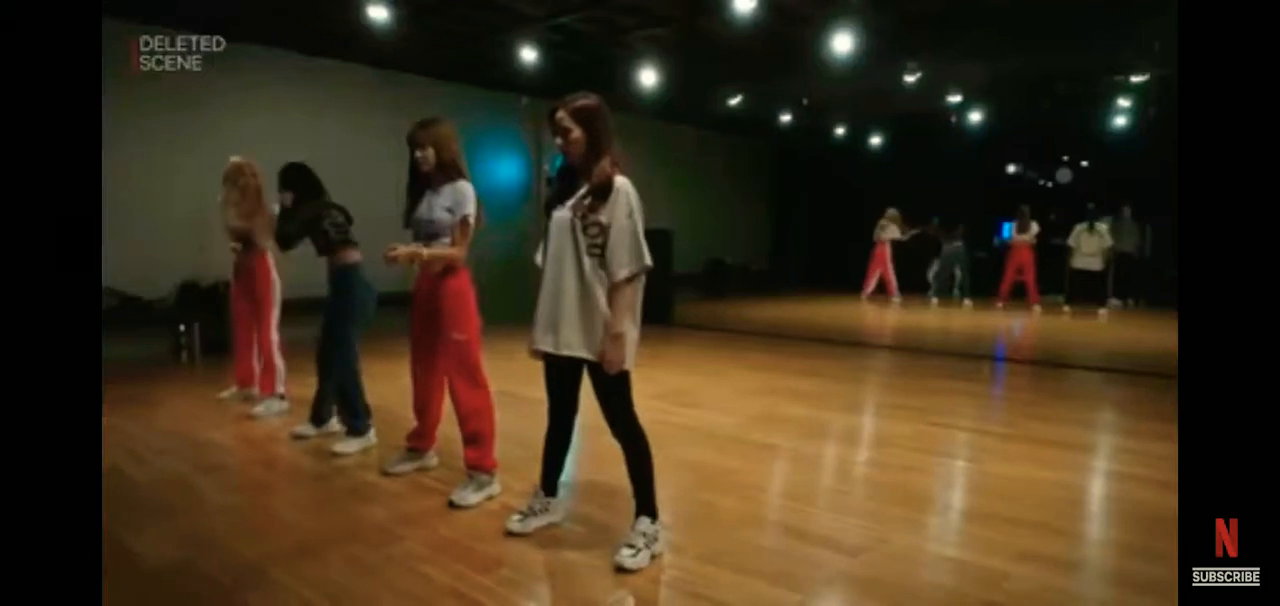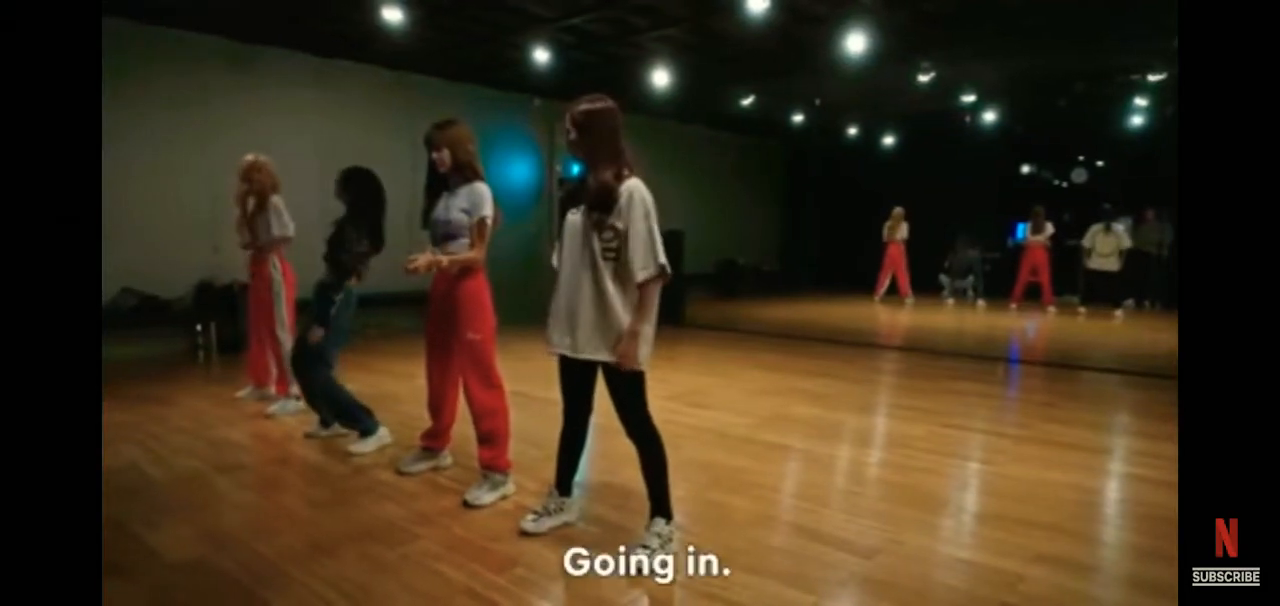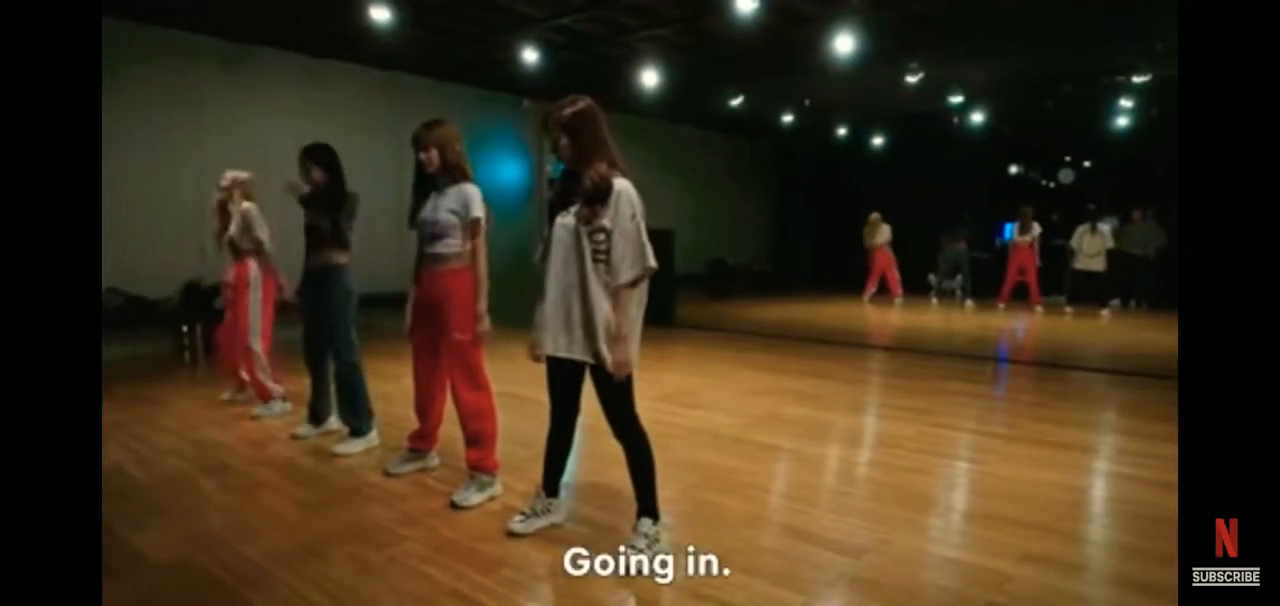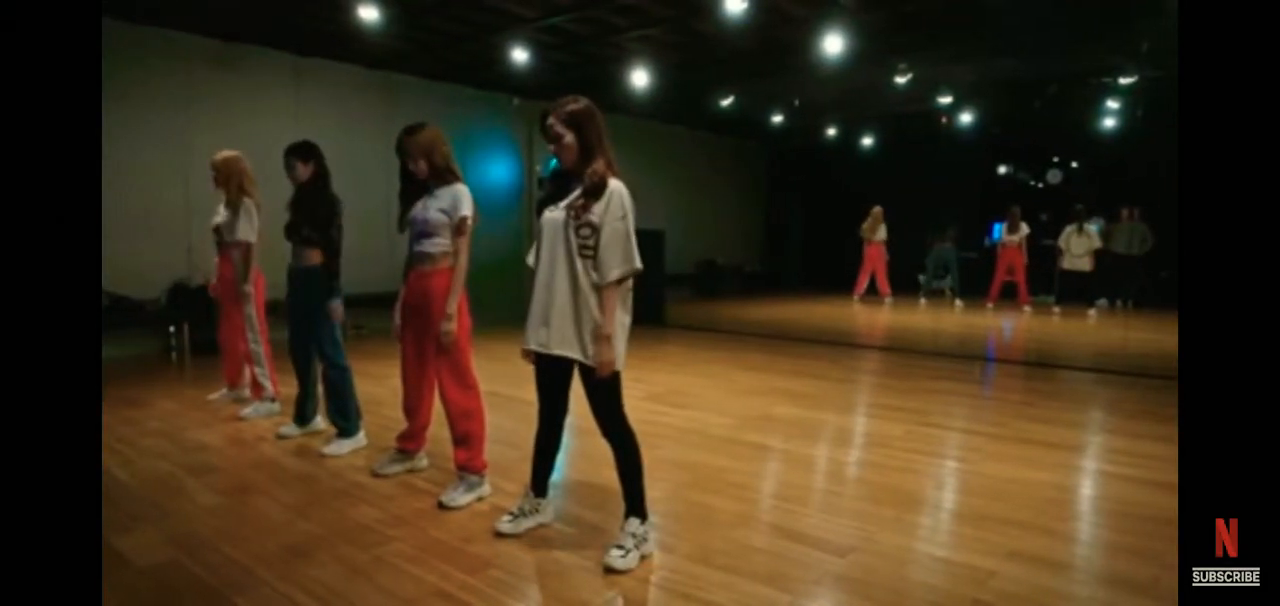
dt=1s
person 1, frame 1
left shoulder: (617, 190)
right shoulder: (565, 191)
left elbow: (627, 272)
right elbow: (551, 265)
left wrist: (616, 334)
right wrist: (541, 325)
left hip: (599, 333)
right hip: (561, 330)
left knee: (621, 422)
right knee: (559, 415)
left ankle: (648, 523)
right ankle: (548, 499)
person 1, frame 2
left shoulder: (631, 192)
right shoulder: (581, 191)
left elbow: (649, 272)
right elbow: (566, 264)
left wrist: (634, 333)
right wrist: (557, 320)
left hip: (615, 334)
right hip: (575, 330)
left knee: (636, 422)
right knee: (574, 415)
left ankle: (662, 522)
right ankle: (562, 498)
person 1, frame 3
left shoulder: (619, 192)
right shoulder: (567, 193)
left elbow: (630, 274)
right elbow: (552, 269)
left wrist: (622, 337)
right wrist: (541, 326)
left hip: (603, 335)
right hip: (562, 332)
left knee: (623, 423)
right knee: (561, 416)
left ankle: (649, 523)
right ankle: (549, 499)
person 1, frame 4
left shoulder: (611, 192)
right shoulder: (559, 193)
left elbow: (614, 273)
right elbow: (543, 266)
left wrist: (605, 335)
right wrist: (532, 328)
left hip: (591, 334)
right hip: (552, 330)
left knee: (612, 423)
right knee: (549, 416)
left ankle: (637, 524)
right ankle: (537, 501)
person 2, frame 1
left shoulder: (460, 190)
right shoulder: (423, 192)
left elbow: (458, 253)
right elbow: (422, 243)
left wrist: (417, 253)
right wrist: (406, 254)
left hip: (452, 287)
right hip: (425, 286)
left knee: (465, 379)
right knee: (425, 373)
left ankle: (483, 471)
right ankle: (421, 447)
person 2, frame 2
left shoulder: (477, 191)
right shoulder: (441, 192)
left elbow: (477, 255)
right elbow: (440, 246)
left wrist: (436, 260)
right wrist: (426, 260)
left hip: (468, 289)
right hip: (441, 288)
left knee: (480, 379)
right knee: (439, 374)
left ankle: (497, 470)
right ankle: (435, 446)
person 2, frame 3
left shoulder: (466, 193)
right shoulder: (429, 195)
left elbow: (479, 254)
right elbow: (422, 253)
left wrist: (481, 308)
right wrist: (412, 298)
left hip: (457, 289)
right hip: (428, 290)
left knee: (468, 382)
right knee: (426, 377)
left ankle: (485, 472)
right ankle: (423, 448)
person 2, frame 4
left shoulder: (457, 193)
right shoulder: (417, 195)
left elbow: (462, 256)
right elbow: (412, 253)
left wrist: (451, 310)
right wrist: (400, 300)
left hip: (442, 288)
right hip: (415, 289)
left knee: (457, 382)
right knee: (414, 377)
left ankle: (473, 472)
right ankle: (411, 448)
person 3, frame 1
left shoulder: (313, 208)
right shoulder: (319, 208)
left elbow: (285, 241)
right elbow: (292, 237)
left wrist: (285, 209)
right wrist: (289, 210)
left hip: (351, 283)
right hip: (344, 282)
left knee: (342, 357)
right knee: (328, 354)
left ankle: (361, 430)
right ankle: (323, 419)
person 3, frame 2
left shoulder: (353, 226)
right shoulder: (360, 223)
left elbow: (343, 276)
left wrist: (320, 321)
left hip: (334, 301)
right hip: (334, 298)
left knee: (315, 371)
right knee: (303, 363)
left ankle: (372, 429)
right ankle: (331, 420)
person 3, frame 3
left shoulder: (344, 199)
right shoulder: (317, 201)
left elbow: (333, 230)
left wrist: (306, 201)
right wrist: (304, 283)
left hip: (335, 280)
right hip: (314, 279)
left knee: (344, 355)
right knee: (315, 352)
left ankle: (363, 430)
right ankle: (322, 417)
person 3, frame 4
left shoulder: (327, 201)
right shoulder: (300, 201)
left elbow: (334, 249)
right elbow: (297, 241)
left wrist: (334, 294)
left hip: (318, 281)
right hip: (297, 279)
left knee: (330, 354)
right knee: (300, 351)
left ankle: (351, 430)
right ankle: (307, 417)
person 4, frame 1
left shoulder: (263, 206)
right shoulder: (229, 205)
left elbow: (271, 236)
right elbow: (232, 235)
right wrist: (234, 244)
left hip: (263, 269)
right hip: (241, 269)
left knee: (266, 332)
right knee: (242, 330)
left ankle: (276, 395)
right ankle: (246, 384)
person 4, frame 2
left shoulder: (273, 201)
right shoulder: (252, 203)
left elbow: (287, 236)
right elbow: (246, 235)
left wrist: (258, 246)
right wrist: (249, 245)
left hip: (274, 270)
right hip: (258, 269)
left knee: (279, 332)
right knee: (258, 329)
left ankle: (291, 395)
right ankle: (263, 383)
person 4, frame 3
left shoulder: (247, 208)
right shoulder: (230, 214)
left elbow: (263, 245)
left wrist: (277, 278)
right wrist: (229, 286)
left hip: (255, 277)
right hip: (240, 278)
left knee: (252, 341)
right knee: (228, 337)
left ankle: (276, 398)
right ankle: (244, 384)
person 4, frame 4
left shoulder: (244, 203)
right shoulder: (224, 204)
left elbow: (249, 246)
right elbow: (222, 246)
left wrist: (247, 282)
right wrist: (217, 278)
left hip: (242, 275)
right hip: (227, 274)
left knee: (252, 336)
right knee: (229, 335)
left ankle: (267, 397)
right ankle: (236, 385)
